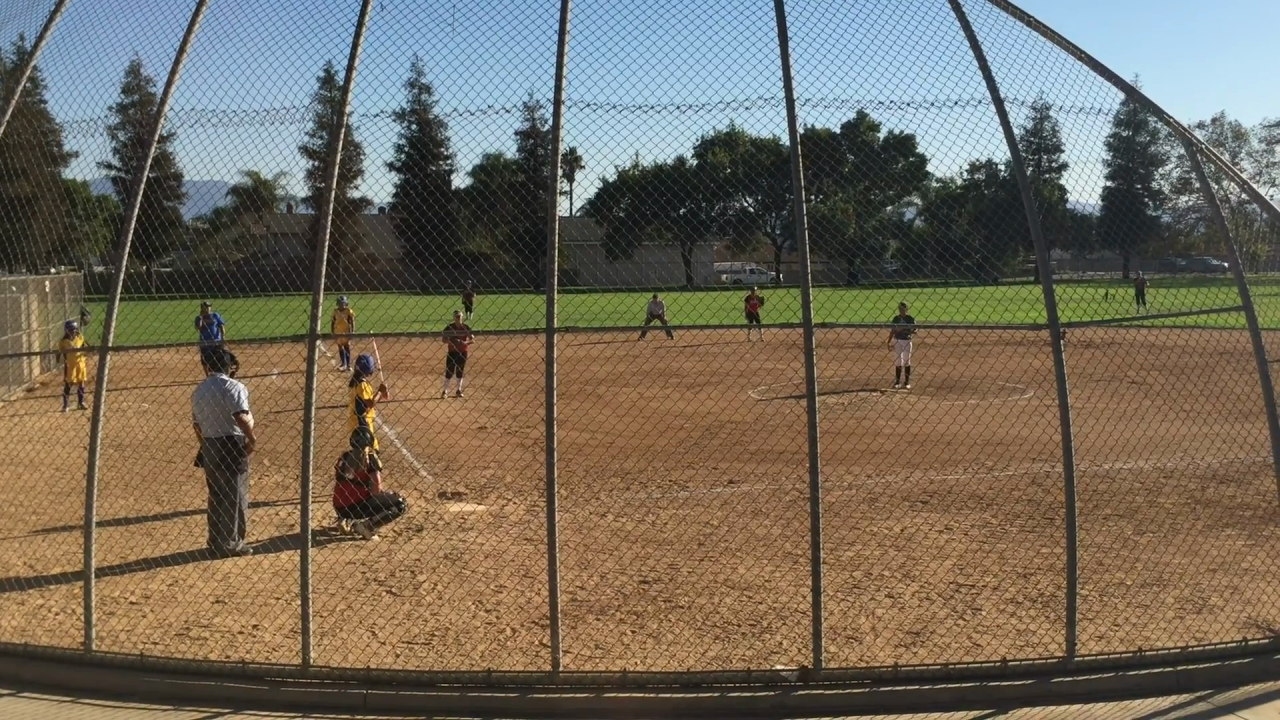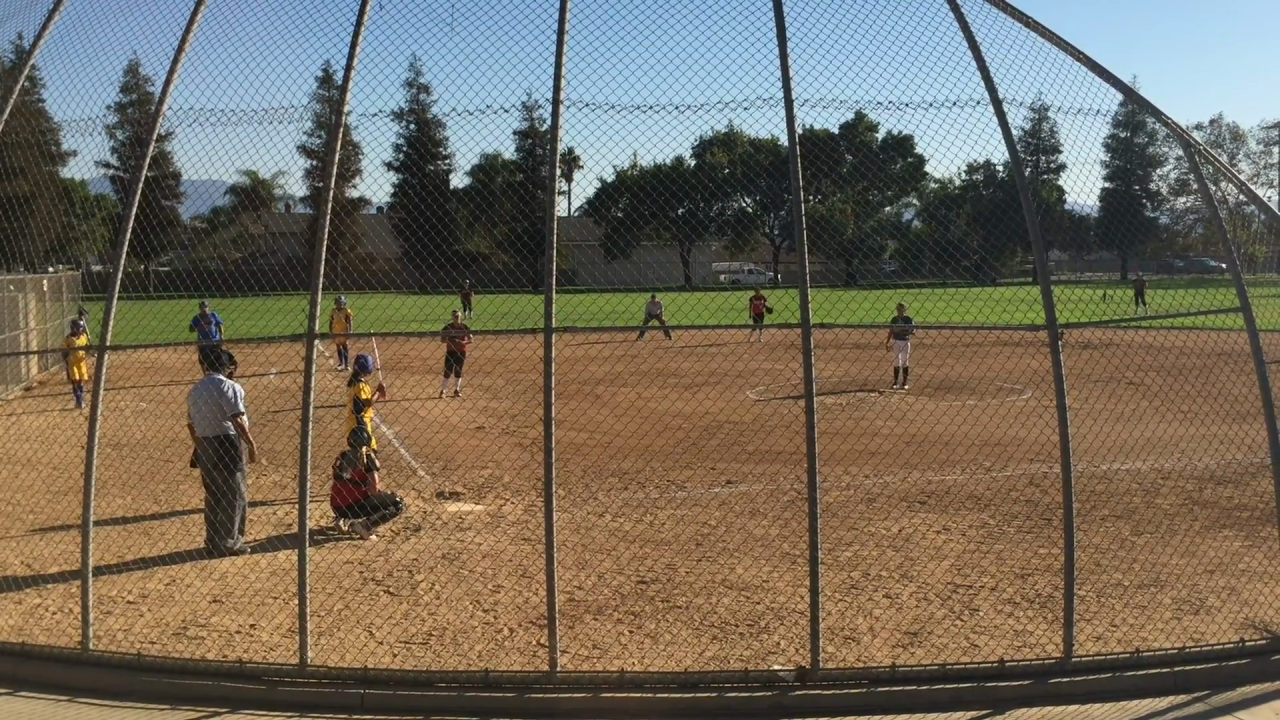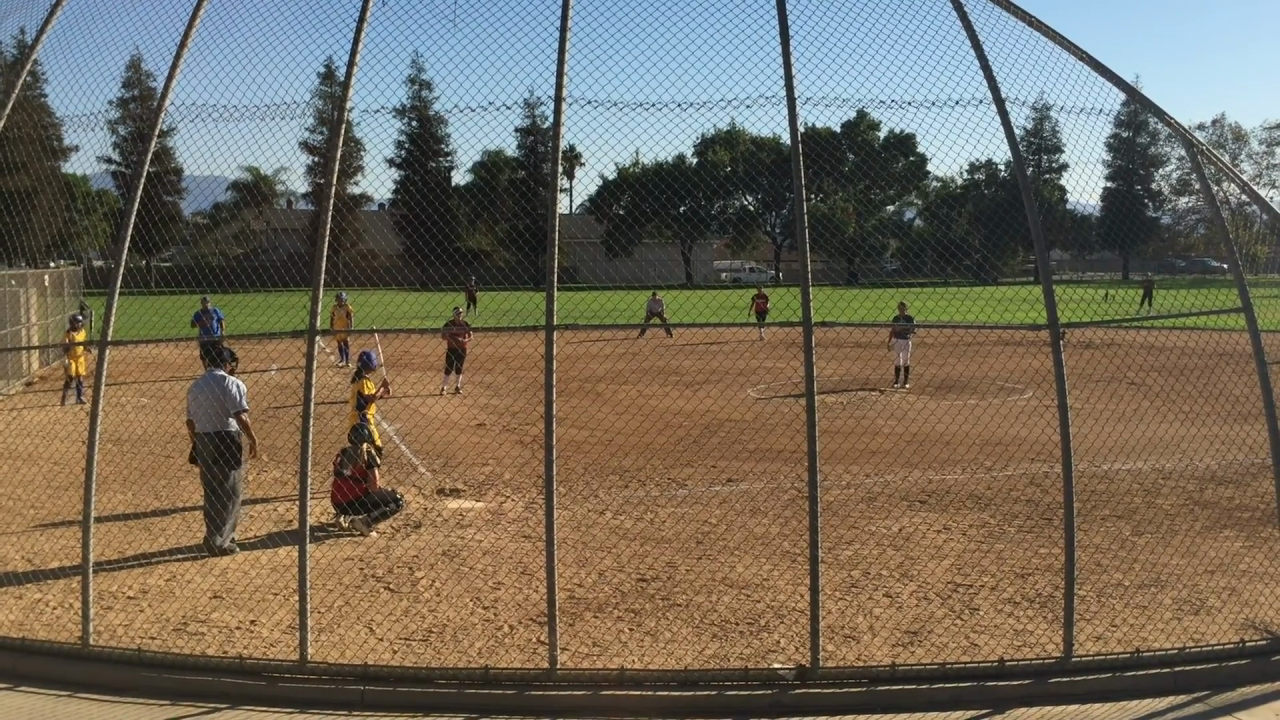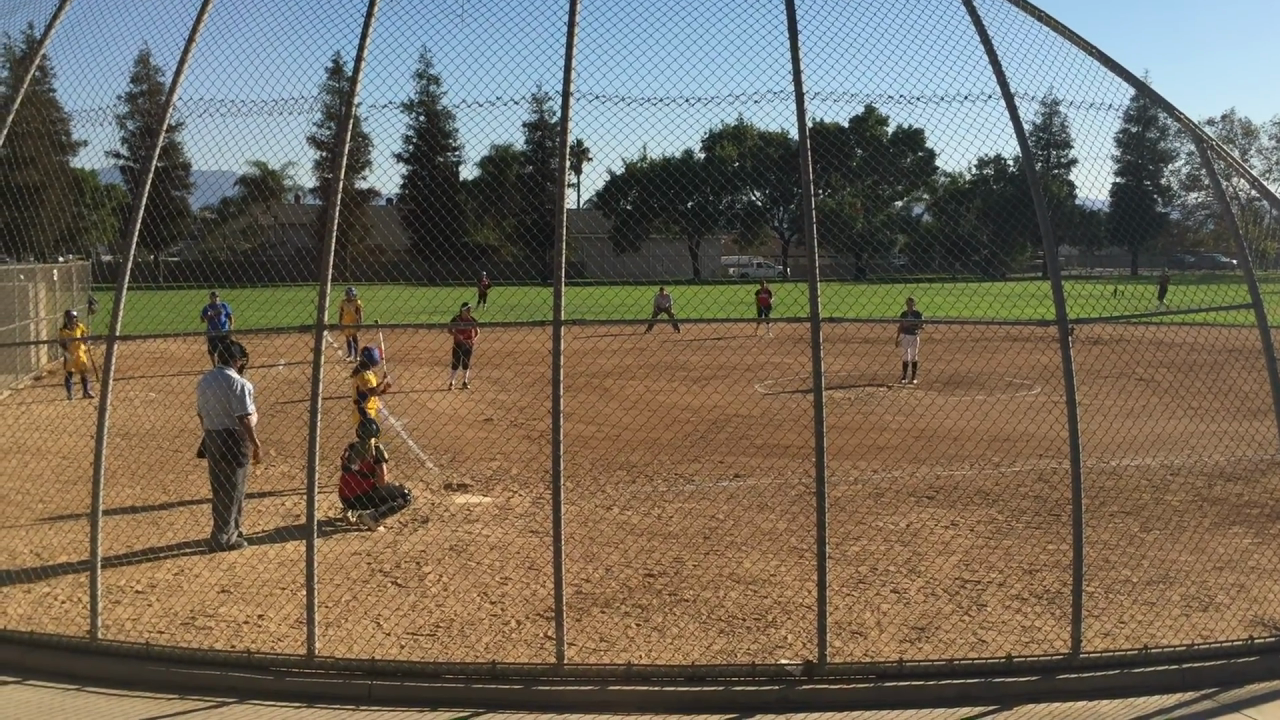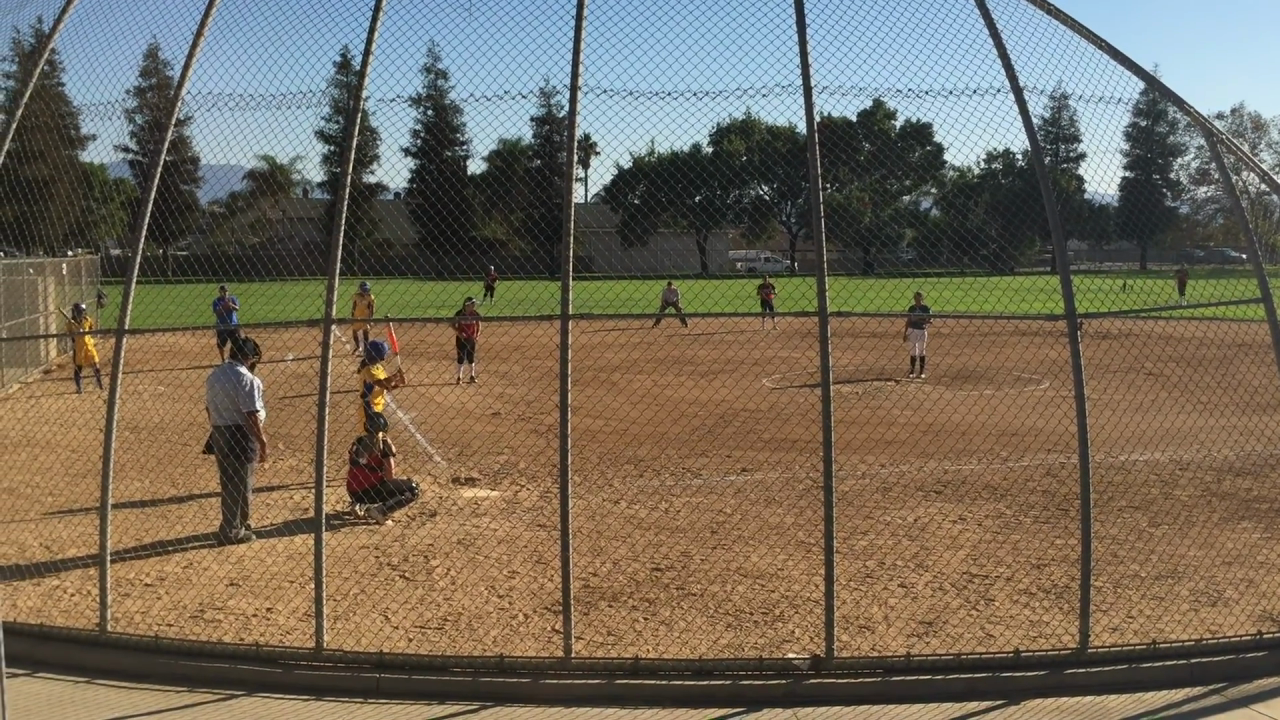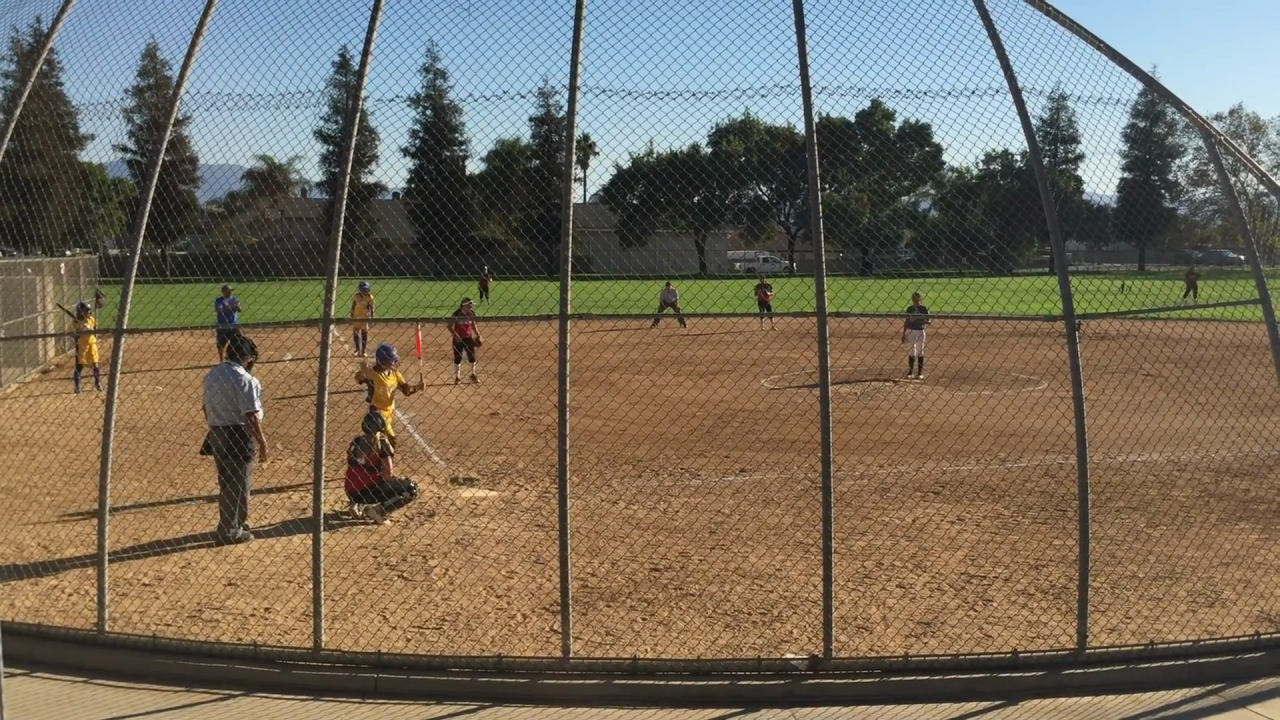
dt=0.5s
person 1, frame 1
left shoulder: (199, 391)
right shoulder: (233, 387)
left elbow: (197, 425)
right elbow: (241, 417)
right wrist: (252, 438)
left hip: (209, 447)
right hip: (232, 445)
left knee: (216, 495)
right knee: (234, 496)
left ankle: (215, 540)
right ankle: (230, 543)
person 1, frame 2
left shoulder: (195, 390)
right shoulder: (229, 387)
left elbow: (191, 425)
right elbow: (237, 420)
right wrist: (251, 444)
left hip: (204, 446)
right hip: (227, 444)
left knee: (212, 495)
right knee: (234, 495)
left ankle: (213, 540)
right ankle: (229, 542)
person 1, frame 3
left shoulder: (196, 386)
right shoulder: (231, 383)
left elbow: (190, 421)
right elbow: (241, 416)
left wrist: (197, 445)
right wrist: (253, 440)
left hip: (203, 442)
right hip: (225, 441)
left knee: (211, 492)
right knee: (229, 494)
left ankle: (215, 536)
right ankle: (219, 541)
person 1, frame 4
left shoulder: (205, 380)
right shoulder: (237, 383)
left elbow: (201, 414)
right elbow: (244, 418)
right wrist: (256, 444)
left hip: (211, 439)
right hip: (232, 439)
left knee: (220, 488)
right knee: (233, 490)
left ankle: (224, 531)
right ankle: (225, 537)
person 1, frame 5
left shoulder: (215, 374)
right shoulder: (247, 379)
left elbow: (210, 408)
right elbow: (252, 415)
right wrist: (263, 442)
left hip: (219, 434)
right hip: (240, 435)
left knee: (229, 483)
right knee: (240, 484)
left ankle: (231, 525)
right ankle: (234, 530)
person 1, frame 6
left shoulder: (212, 375)
right shoulder: (244, 379)
left elbow: (206, 408)
right elbow: (251, 416)
right wrist: (262, 442)
left hip: (216, 434)
right hip: (238, 435)
left knee: (227, 483)
right knee: (239, 484)
left ankle: (229, 525)
right ankle: (231, 531)
